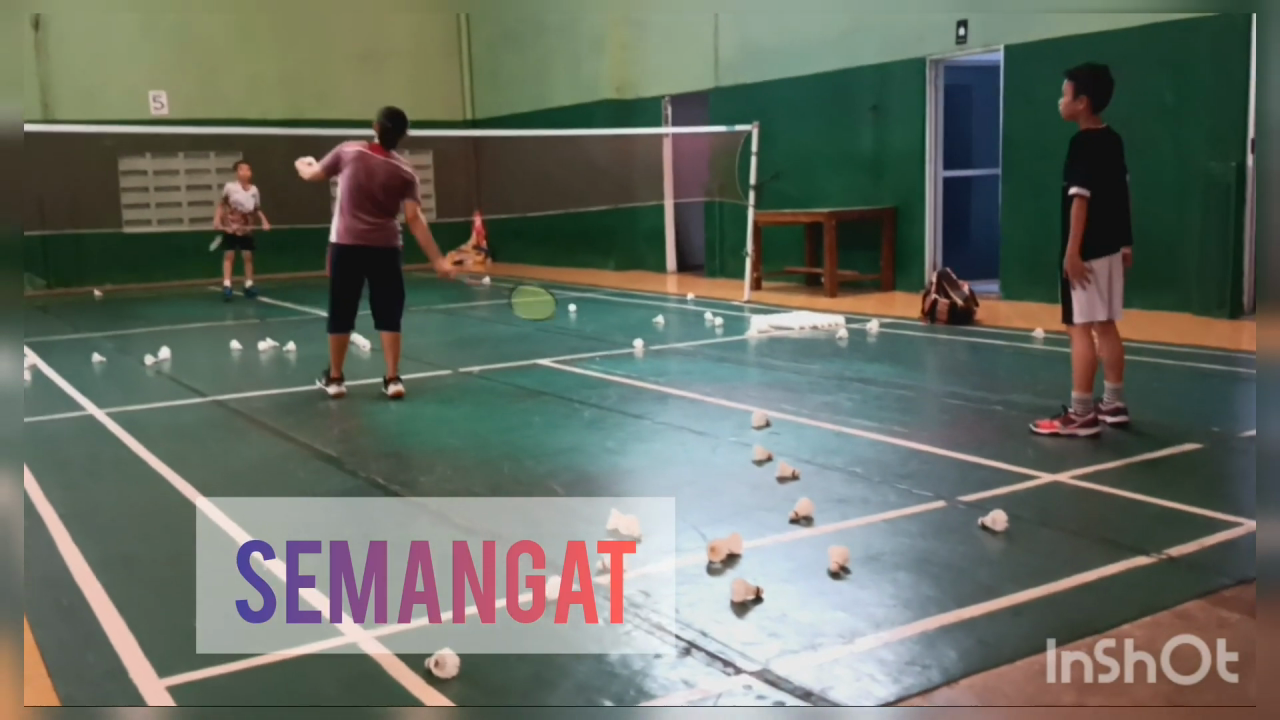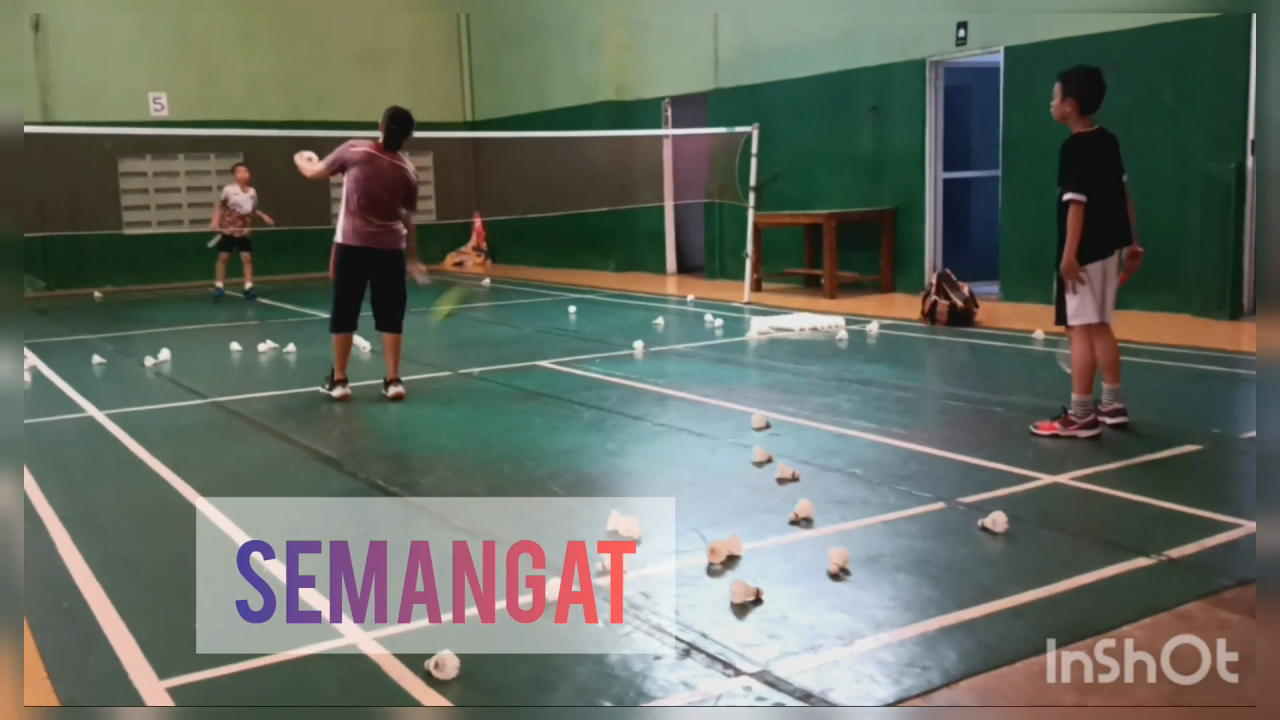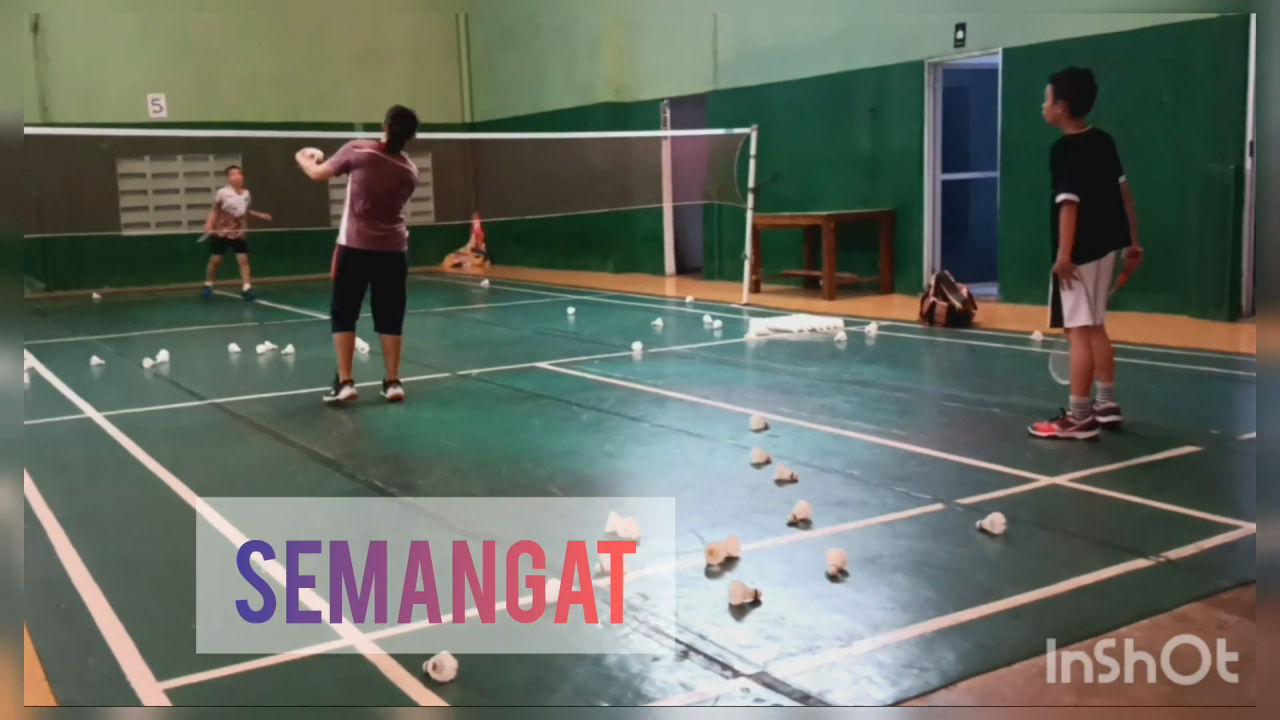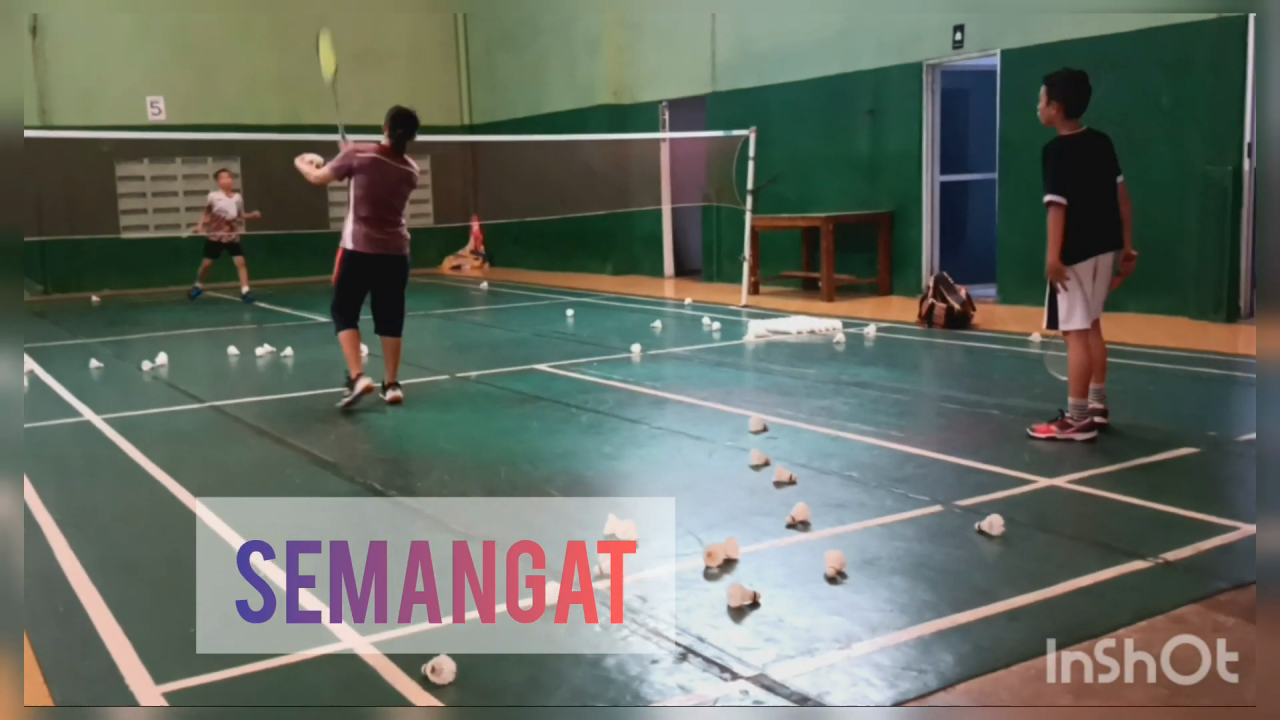
dt=0.1s
person 1, frame 1
left shoulder: (1082, 143)
right shoulder: (1111, 140)
left elbow: (1080, 200)
left wrist: (1071, 251)
right wrist: (1125, 244)
left hip: (1088, 251)
right hip: (1111, 246)
left knee: (1080, 329)
right knee: (1105, 325)
left ankle: (1081, 414)
right ankle: (1114, 404)
person 1, frame 2
left shoulder: (1074, 148)
right shoulder: (1108, 141)
left elbow: (1076, 204)
right elbow: (1124, 193)
left wrist: (1068, 255)
right wrist: (1132, 242)
left hip: (1085, 253)
right hip: (1109, 247)
left knee: (1079, 329)
right knee: (1100, 326)
left ankle: (1081, 416)
right ankle: (1112, 404)
person 1, frame 3
left shoulder: (1064, 149)
right shoulder: (1104, 142)
left elbow: (1069, 206)
right elbow: (1123, 193)
left wrist: (1063, 255)
right wrist: (1132, 241)
left hip: (1080, 253)
right hip: (1105, 246)
left knee: (1077, 331)
right knee: (1094, 326)
left ankle: (1079, 417)
right ankle: (1106, 403)
person 1, frame 4
left shoulder: (1057, 150)
right shoulder: (1102, 142)
left elbow: (1057, 207)
right elbow: (1122, 196)
left wrist: (1053, 257)
right wrist: (1127, 244)
left hip: (1075, 254)
right hip: (1104, 248)
left knee: (1075, 333)
right knee: (1090, 328)
left ankle: (1077, 419)
right ankle: (1097, 405)
person 2, frame 1
left shoulder: (350, 150)
right shoulder: (404, 171)
left elbow: (313, 174)
right elbow: (414, 218)
left wrist: (301, 164)
right wrist: (437, 258)
left hip: (347, 244)
right hip: (386, 246)
left knee: (341, 313)
right knee: (388, 315)
left ankle: (334, 379)
right ankle: (393, 379)
person 2, frame 2
left shoulder: (355, 149)
right shoulder: (408, 172)
left elbow: (314, 172)
right elbow: (407, 221)
left wrist: (301, 159)
right wrist: (413, 258)
left hip: (352, 244)
right hip: (391, 247)
left knee: (344, 315)
right knee: (390, 315)
left ankle: (338, 381)
right ankle: (393, 381)
person 2, frame 3
left shoulder: (358, 150)
right shoulder: (410, 171)
left elbow: (319, 173)
left wrist: (304, 157)
left hip: (355, 246)
right hip: (393, 250)
left knee: (343, 314)
right knee: (390, 317)
left ankle: (344, 382)
right ankle: (392, 382)
person 2, frame 4
left shoulder: (359, 153)
right shoulder: (410, 170)
left elbow: (320, 177)
left wrist: (302, 163)
left hip: (359, 248)
right hip: (396, 251)
left knee: (344, 313)
right knee: (390, 318)
left ankle: (356, 379)
right ankle: (391, 384)
